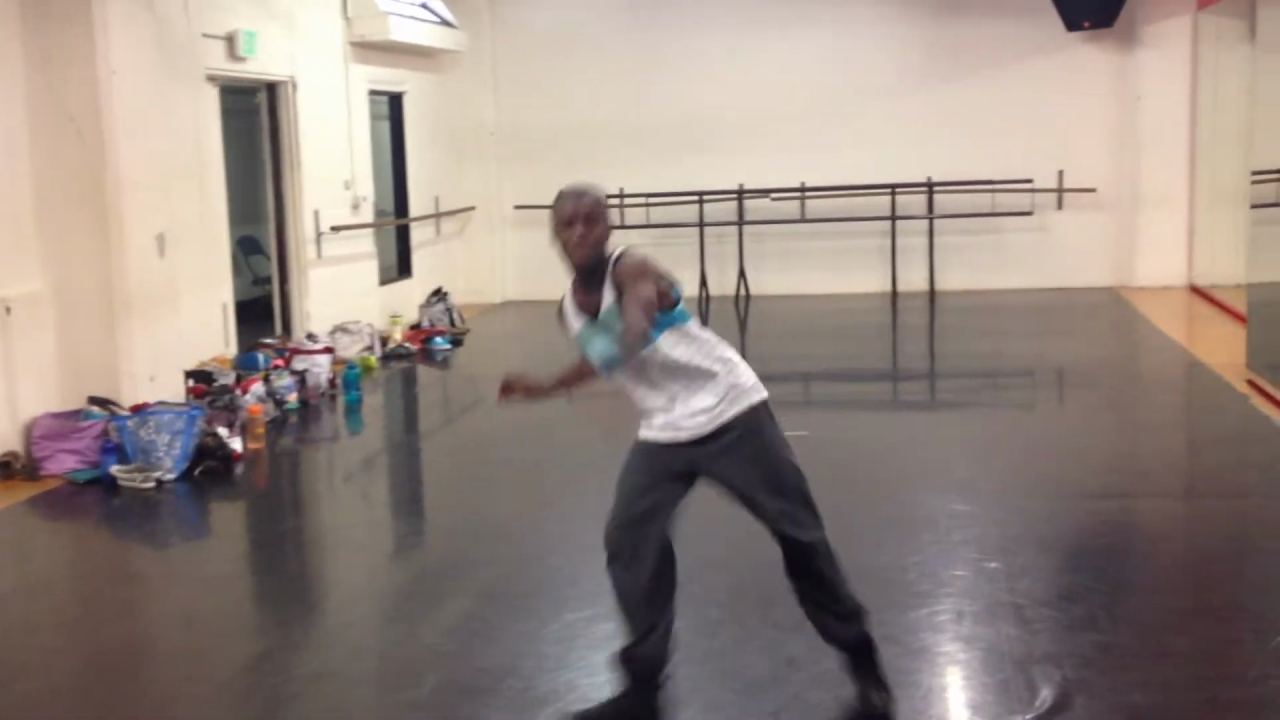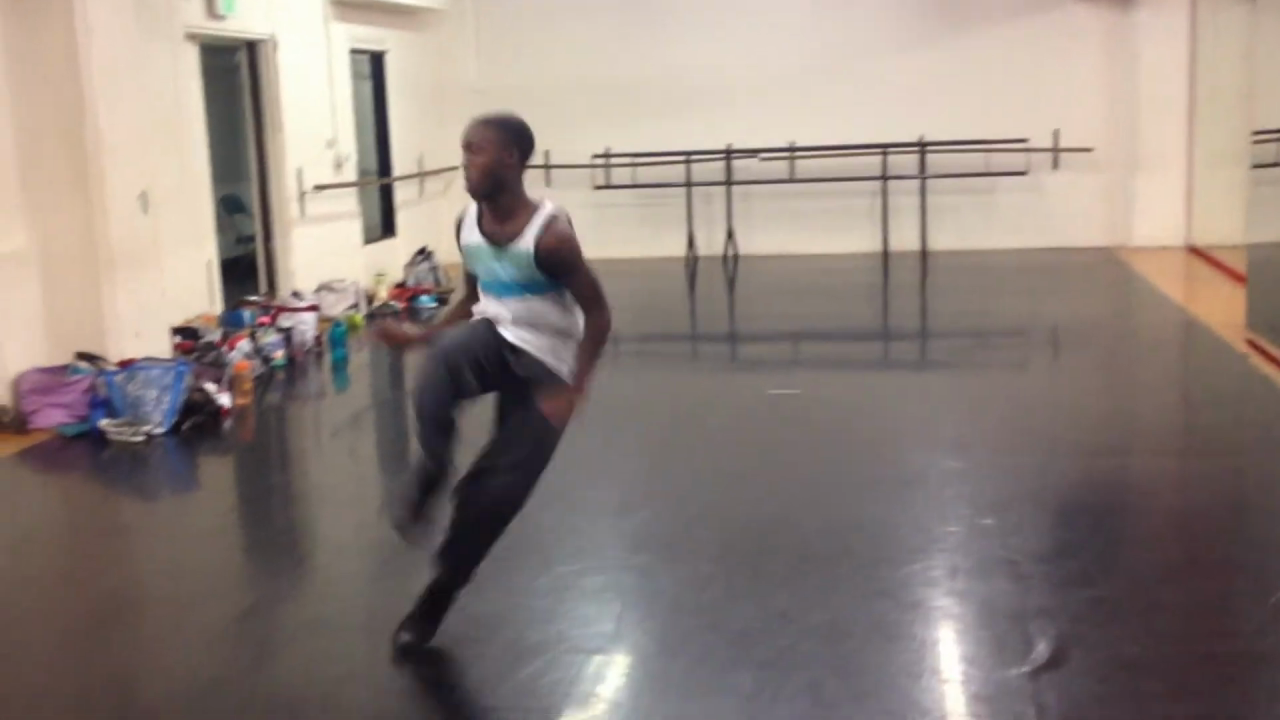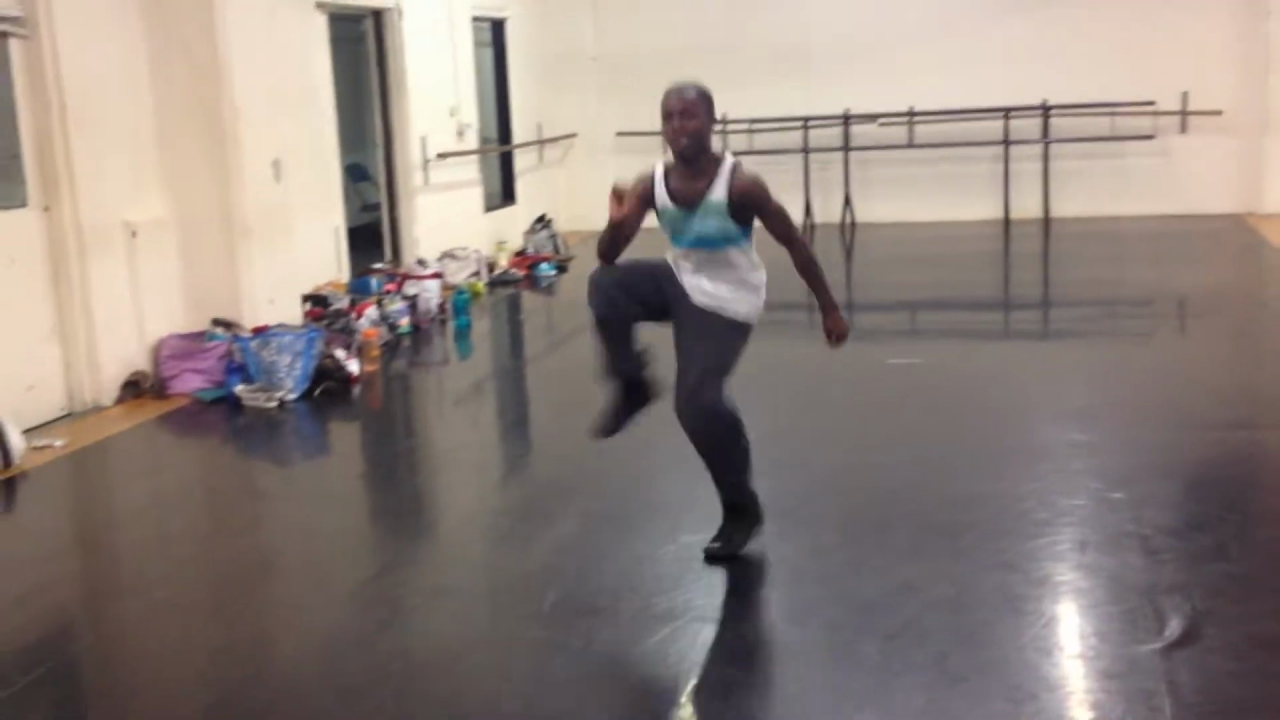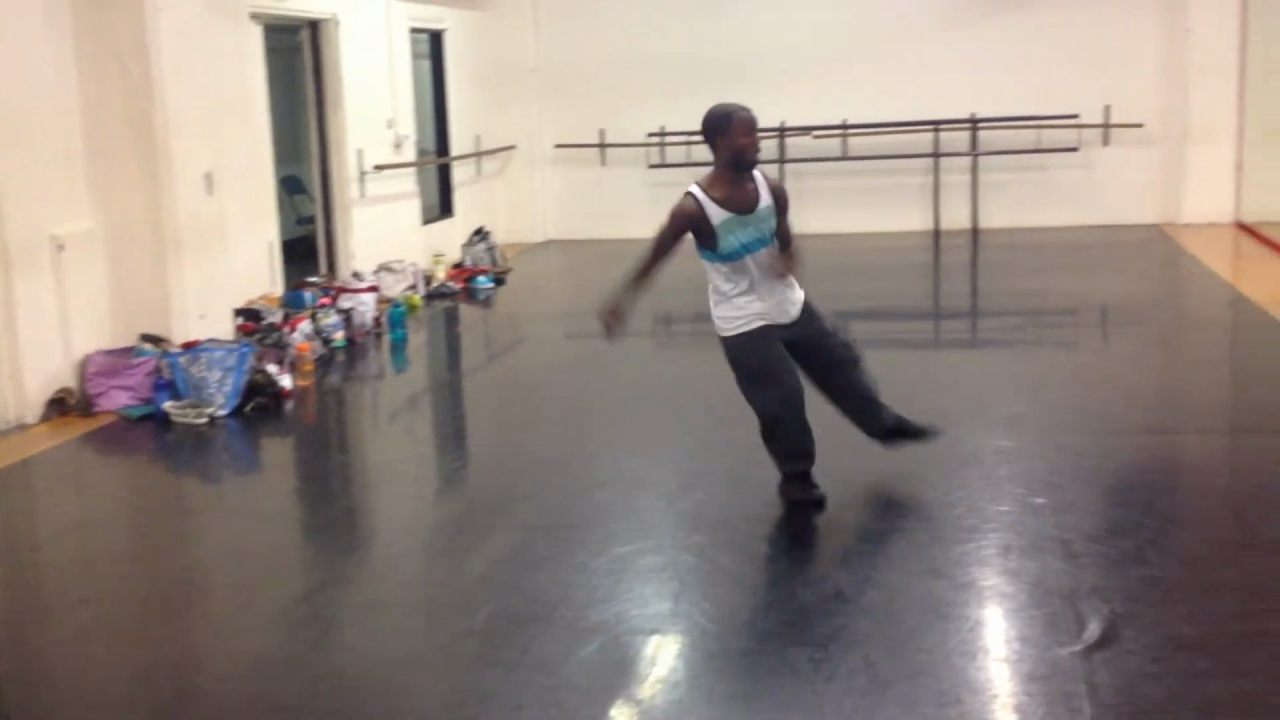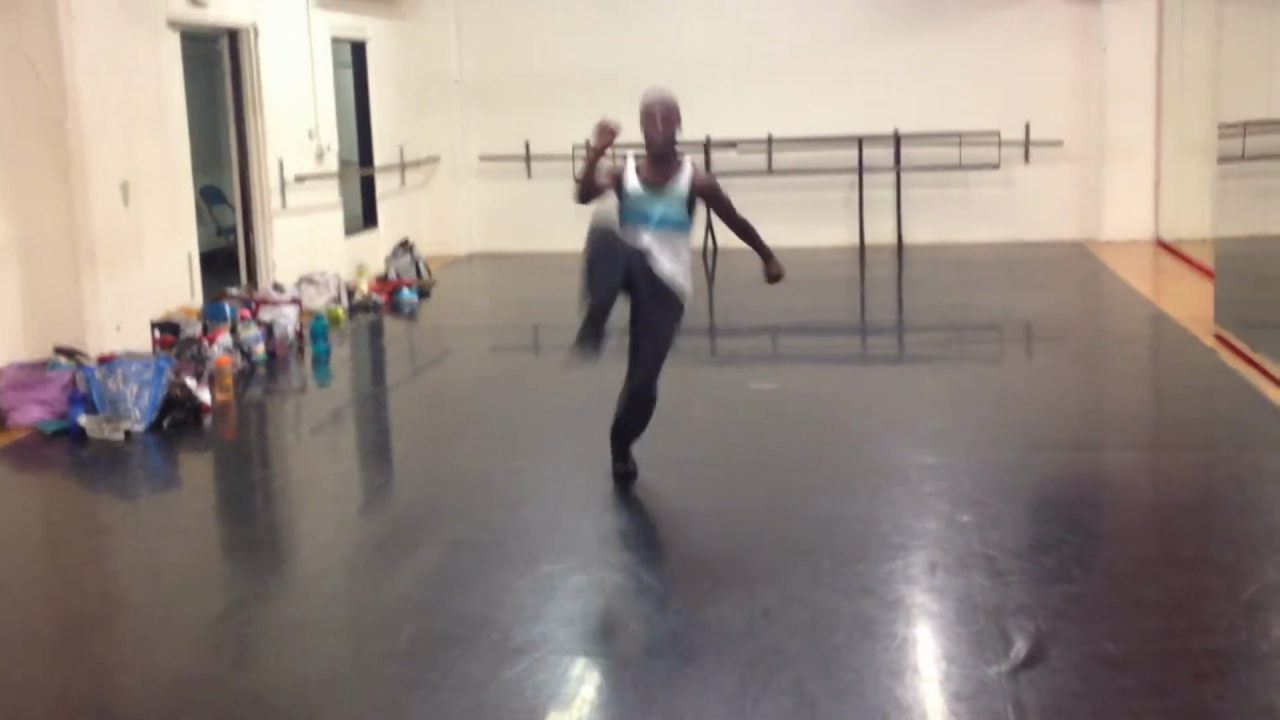
dt=0.5s
person 1, frame 1
left shoulder: (631, 269)
right shoulder: (568, 309)
left elbow: (641, 317)
left wrist: (632, 344)
right wrist: (544, 387)
left hip: (730, 412)
right hip: (666, 431)
left knee: (799, 533)
right knee: (628, 538)
left ankle: (856, 650)
person 1, frame 2
left shoulder: (552, 234)
right shoulder: (467, 223)
left elbow: (598, 311)
left wrist: (573, 391)
right wrist: (425, 334)
left hip: (545, 364)
right hip: (490, 341)
left knee: (499, 492)
right knee: (441, 368)
left ankle: (437, 598)
right ankle: (434, 475)
person 1, frame 3
left shoulder: (741, 182)
right shoulder: (651, 183)
left elbow: (794, 243)
right elbow: (609, 258)
left wrist: (829, 309)
right wrist: (616, 222)
left hip: (728, 302)
right hip: (681, 287)
left knee: (698, 404)
right knee: (604, 285)
left ankle: (740, 511)
right ankle: (632, 385)
person 1, frame 4
left shoulder: (770, 186)
right shoulder: (693, 206)
left elbow: (785, 242)
right elbow: (656, 255)
left wrist: (786, 264)
right wrist: (622, 300)
left hip: (783, 301)
right hip: (742, 321)
left knee: (843, 364)
right knee: (779, 406)
left ankle: (883, 424)
right ankle: (796, 475)
person 1, frame 5
left shoulder: (697, 179)
right shoulder: (622, 173)
left elbow: (736, 223)
right elbow: (584, 195)
left wrist: (769, 258)
right wrist: (596, 153)
left hip: (667, 283)
right hip: (628, 265)
left knee: (644, 376)
right knee: (604, 237)
left ankle: (622, 444)
right ankle: (594, 324)
